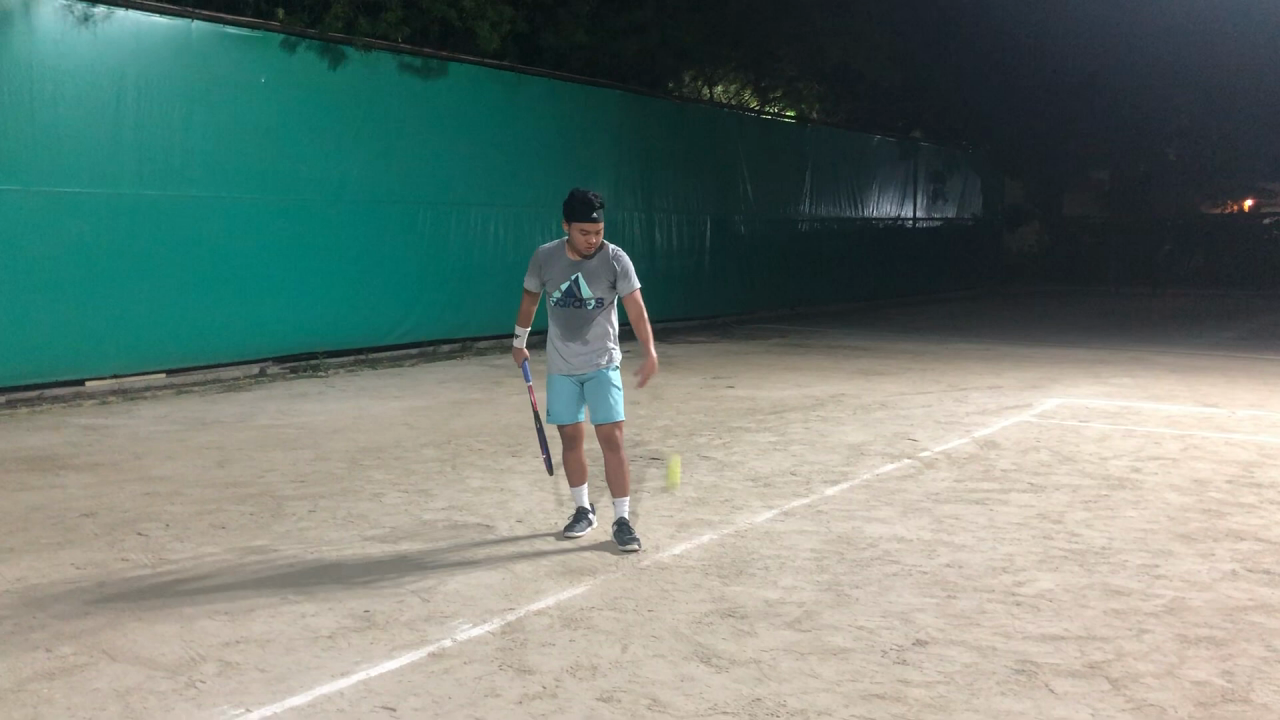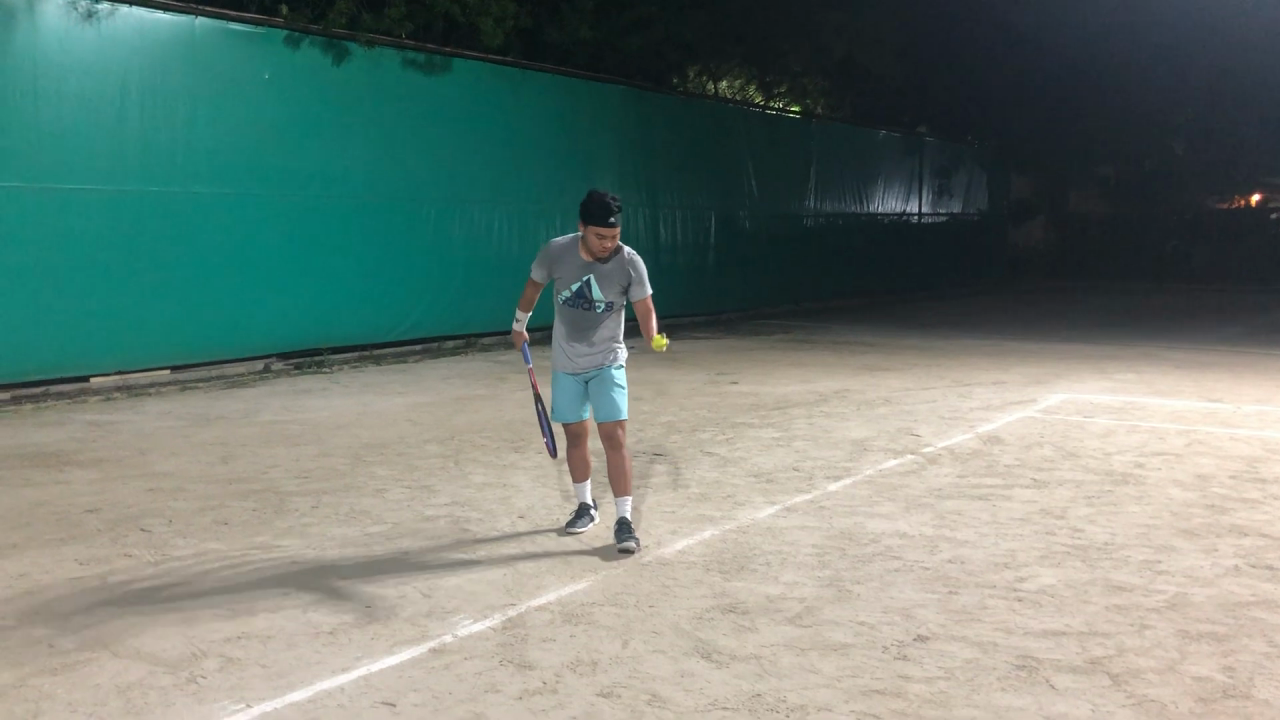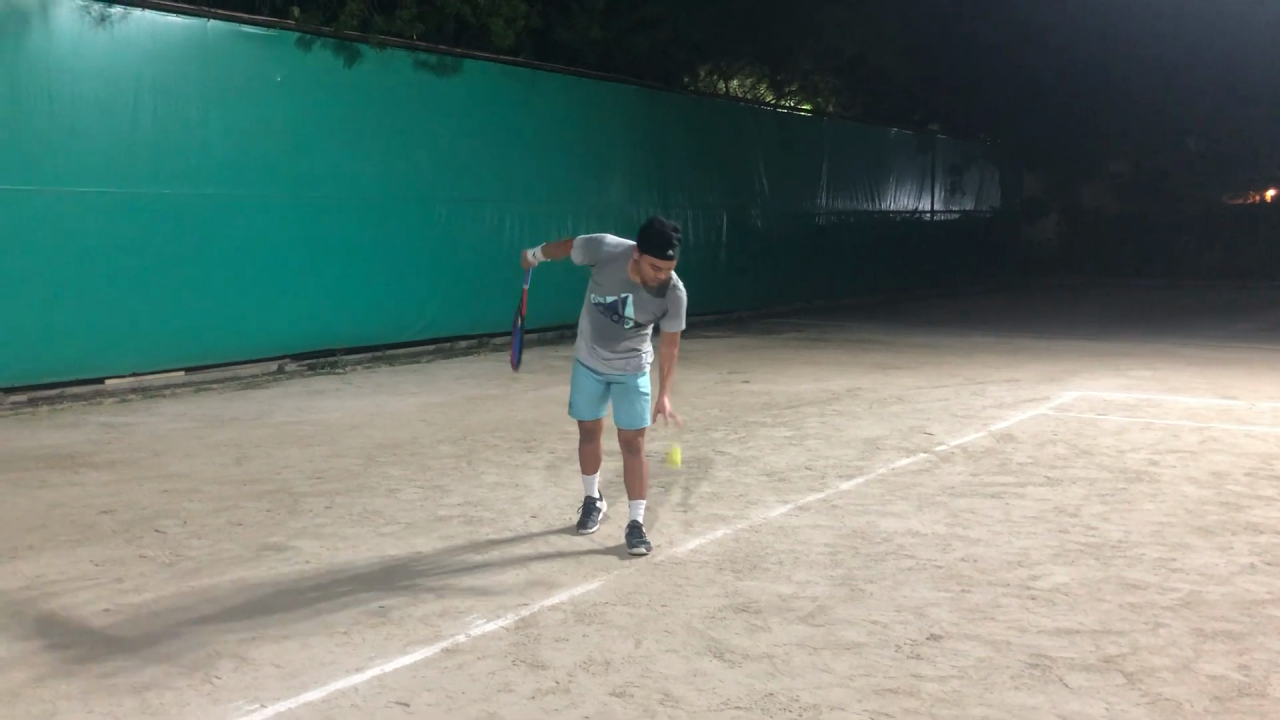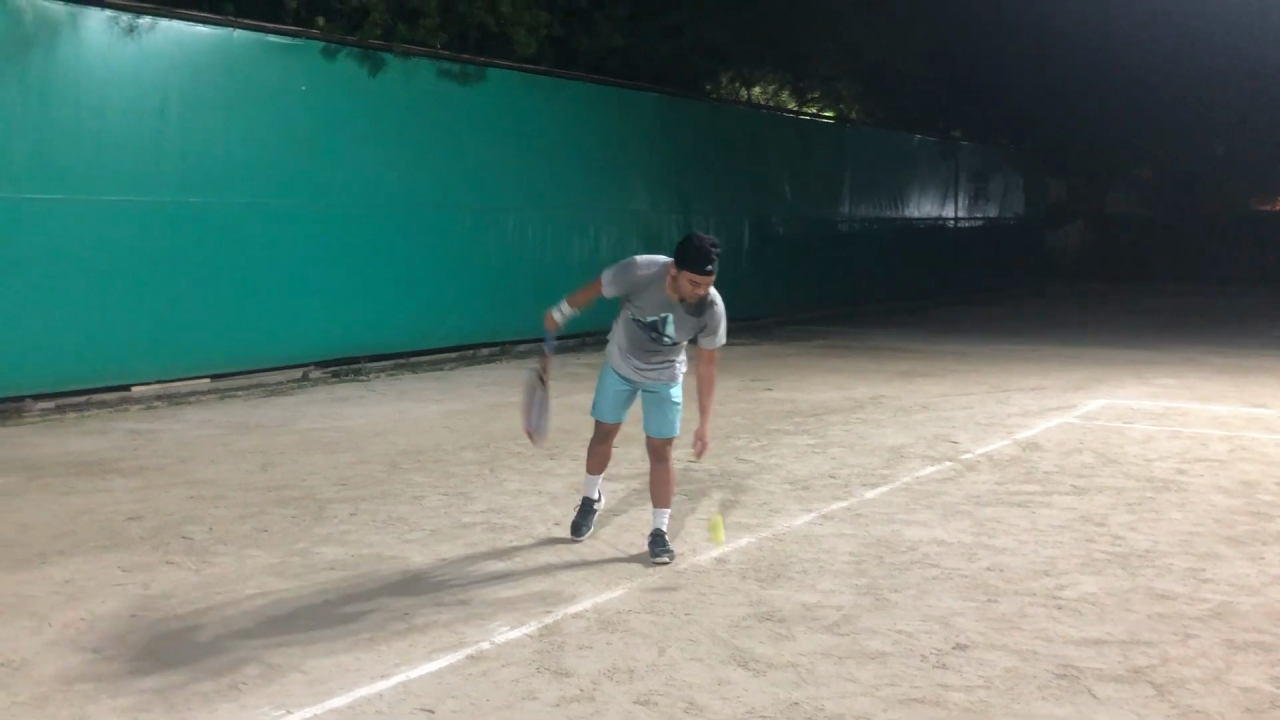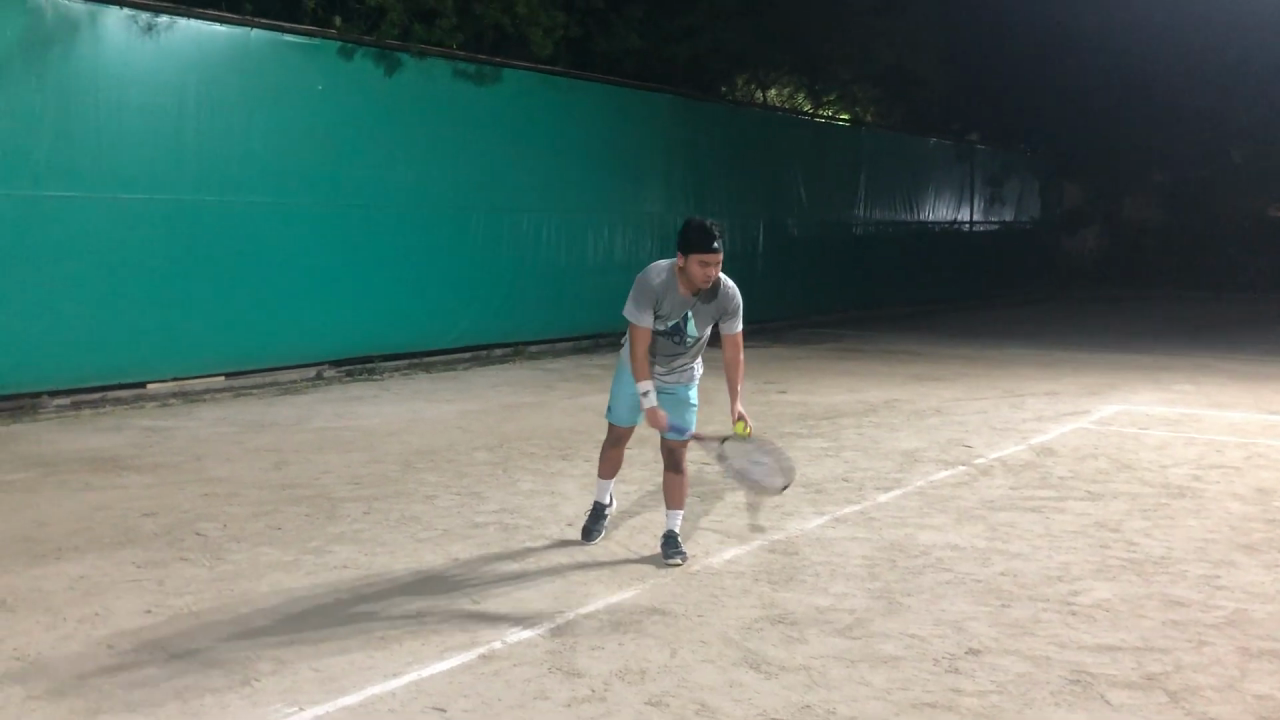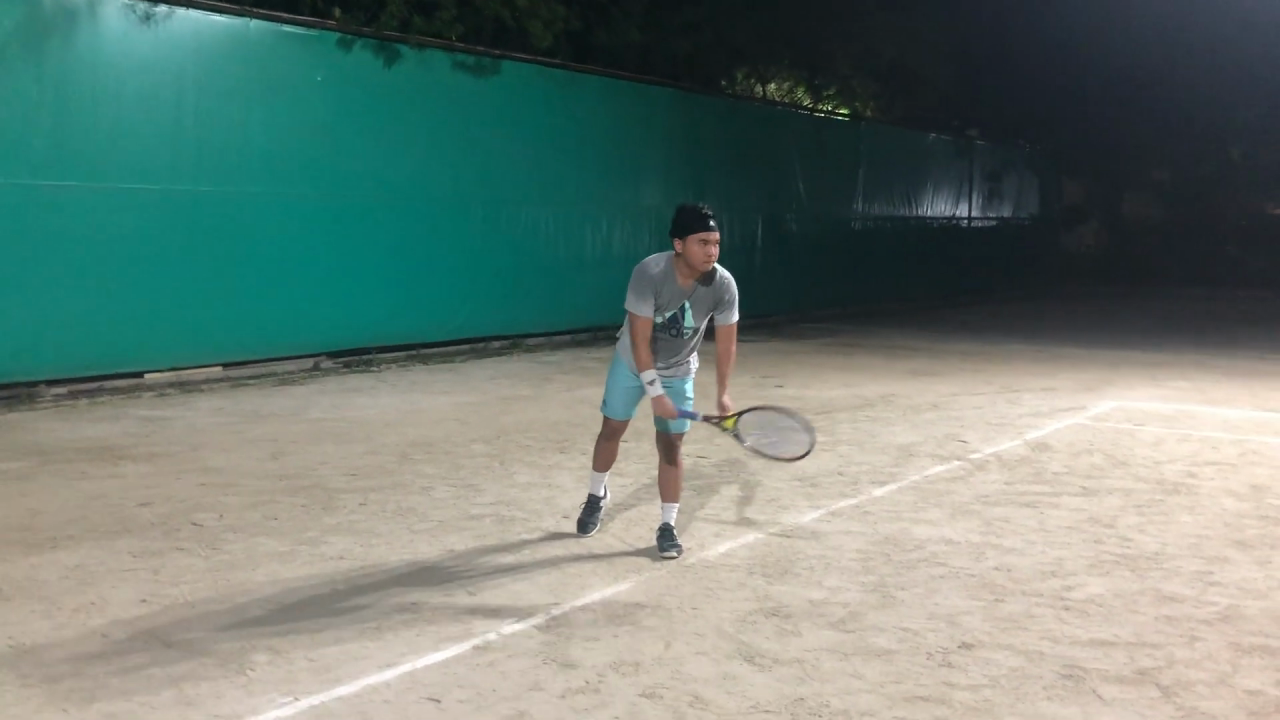
dt=0.4s
person 1, frame 1
left shoulder: (616, 259)
right shoulder: (544, 257)
left elbow: (635, 307)
right elbow: (530, 298)
left wrist: (649, 351)
right wrist: (519, 341)
left hip: (603, 365)
right hip: (561, 367)
left knee: (611, 439)
right knee: (571, 438)
left ankle: (622, 520)
right ankle: (583, 510)
person 1, frame 2
left shoulder: (630, 263)
right shoulder: (555, 252)
left elbow: (645, 309)
right elbow: (533, 286)
left wrist: (652, 335)
right wrist: (519, 323)
left hip: (607, 363)
right hip: (566, 364)
left knee: (614, 437)
right knee: (575, 435)
left ankle: (624, 520)
right ankle: (586, 506)
person 1, frame 3
left shoulder: (674, 293)
right shoulder: (605, 249)
left elbow: (670, 344)
right elbow: (566, 246)
left wrist: (664, 393)
right wrist: (534, 255)
left hip: (632, 367)
right hip: (588, 360)
left knee: (632, 442)
right knee: (589, 431)
left ankle: (636, 523)
right ankle: (592, 500)
person 1, frame 4
left shoulder: (712, 309)
right shoulder: (639, 271)
left elbow: (707, 364)
right elbow: (596, 289)
left wrist: (703, 422)
right wrist: (561, 312)
left hip: (665, 377)
right hip: (620, 365)
left knee: (660, 451)
right knee: (603, 434)
left ankle: (659, 532)
right ankle: (591, 498)
person 1, frame 5
left shoulder: (728, 295)
right shoulder: (651, 281)
left elbow: (733, 350)
right elbow: (639, 348)
left wrist: (735, 401)
right wrist: (649, 403)
left hip: (682, 377)
right hip: (638, 369)
left knee: (675, 452)
right knee: (617, 436)
left ankle: (672, 533)
right ankle: (603, 503)
person 1, frame 6
left shoulder: (723, 286)
right shoulder: (648, 273)
left elbow: (725, 341)
right elbow: (640, 338)
left wrist: (723, 392)
right wrist: (655, 392)
left hip: (679, 371)
right hip: (633, 362)
left knee: (671, 446)
right knee: (612, 429)
left ankle: (667, 526)
right ankle: (597, 496)
